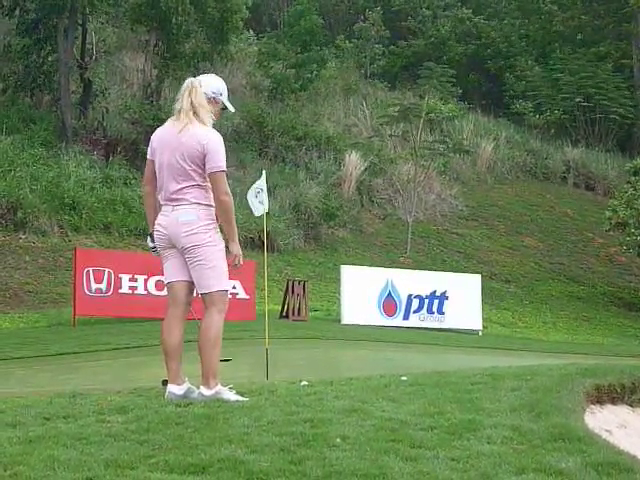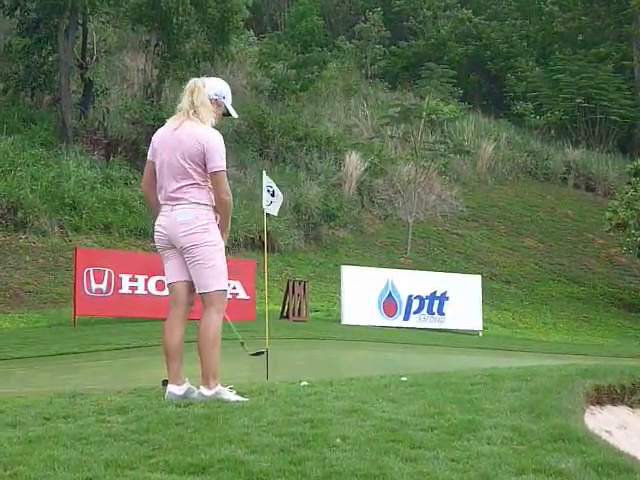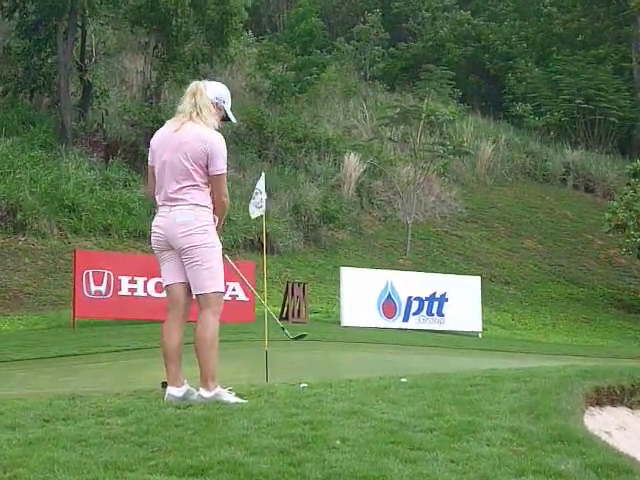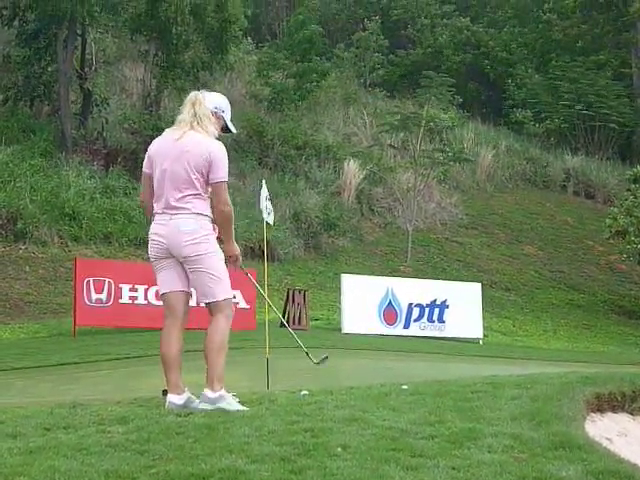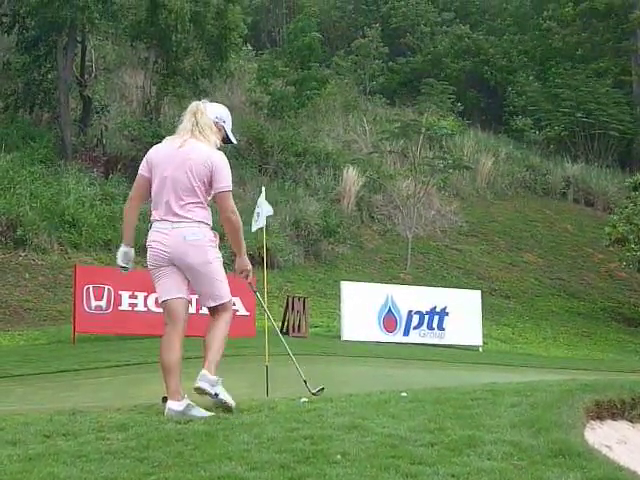
dt=0.2s
person 1, frame 1
left shoulder: (160, 134)
right shoulder: (209, 137)
left elbow: (148, 186)
right elbow: (221, 195)
left wrist: (153, 230)
right wrist: (233, 240)
left hip: (167, 223)
right hip: (197, 224)
left knee: (177, 305)
right knee: (216, 304)
left ankle: (176, 384)
right ankle: (210, 386)
person 1, frame 2
left shoulder: (162, 133)
right shoulder: (209, 136)
left elbow: (148, 186)
right elbow: (222, 195)
right wrist: (223, 231)
left hip: (167, 223)
right hip: (197, 222)
left knee: (179, 305)
right knee: (215, 304)
left ankle: (176, 385)
right ankle: (210, 386)
person 1, frame 3
left shoulder: (161, 135)
right shoulder: (211, 138)
left elbow: (152, 189)
right elbow: (220, 197)
right wrist: (216, 229)
left hip: (162, 224)
right hip: (195, 224)
left knee: (176, 308)
right knee: (211, 306)
left ankle: (175, 386)
right ankle: (209, 388)
person 1, frame 4
left shoulder: (158, 144)
right shoulder: (212, 147)
left elbow: (145, 198)
right elbow: (222, 206)
right wrist: (229, 242)
left hip: (160, 233)
right hip: (195, 231)
left knee: (174, 315)
right knee: (222, 311)
left ankle: (175, 394)
right ankle: (214, 391)
person 1, frame 5
left shoulder: (157, 151)
right shoulder: (214, 157)
left elbow: (134, 201)
right elbow: (229, 214)
left wrist: (126, 244)
right wrist: (242, 255)
left hip: (159, 240)
right hip: (195, 239)
left knee: (174, 322)
right knee: (223, 310)
left ankle: (175, 400)
right ankle: (209, 375)
